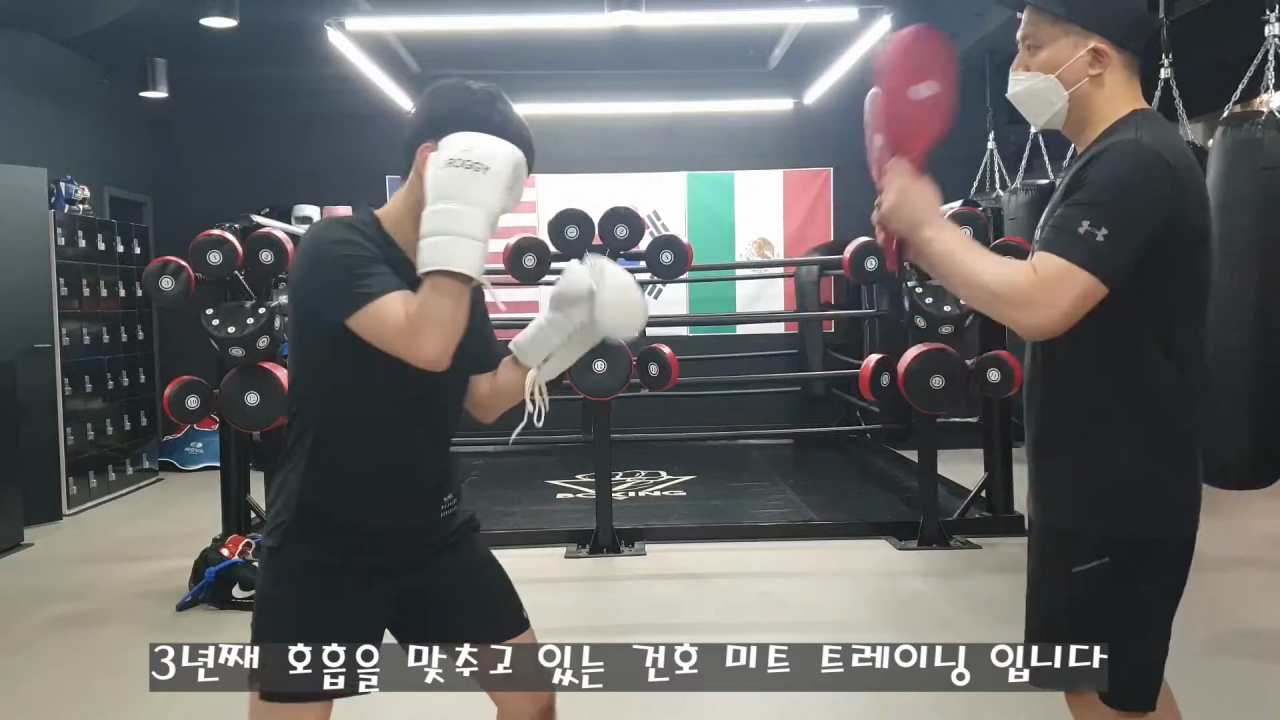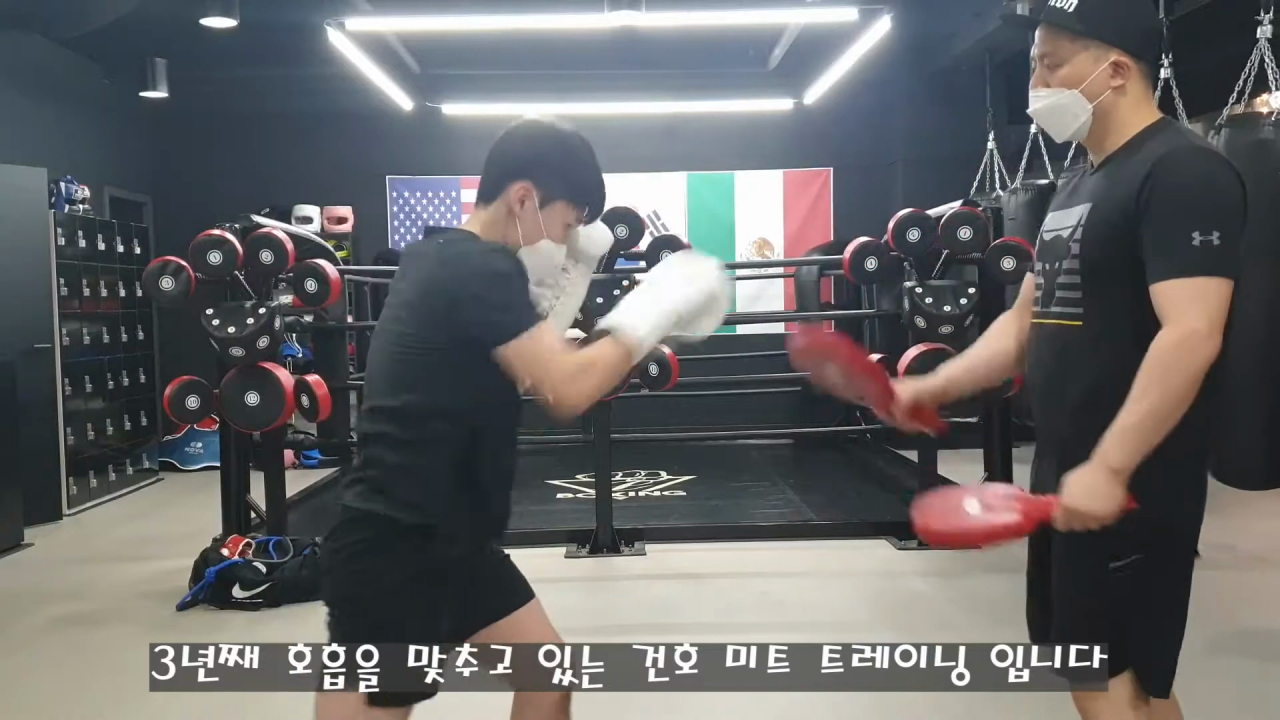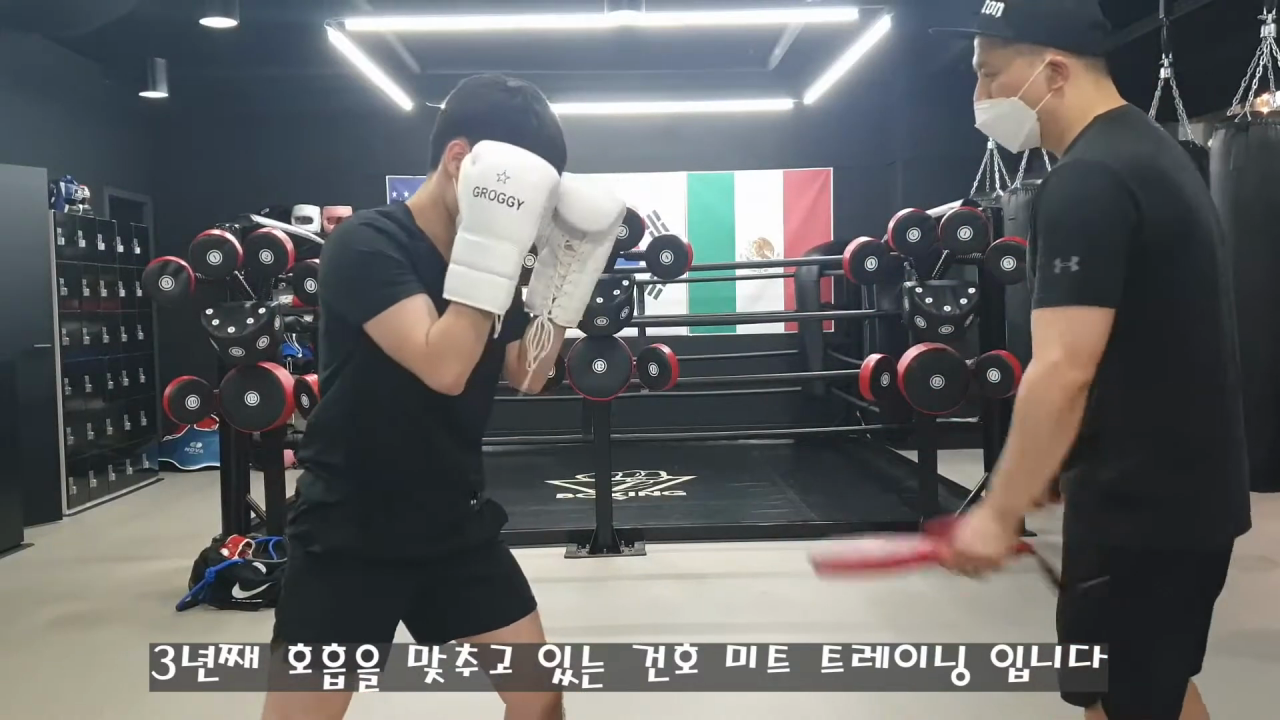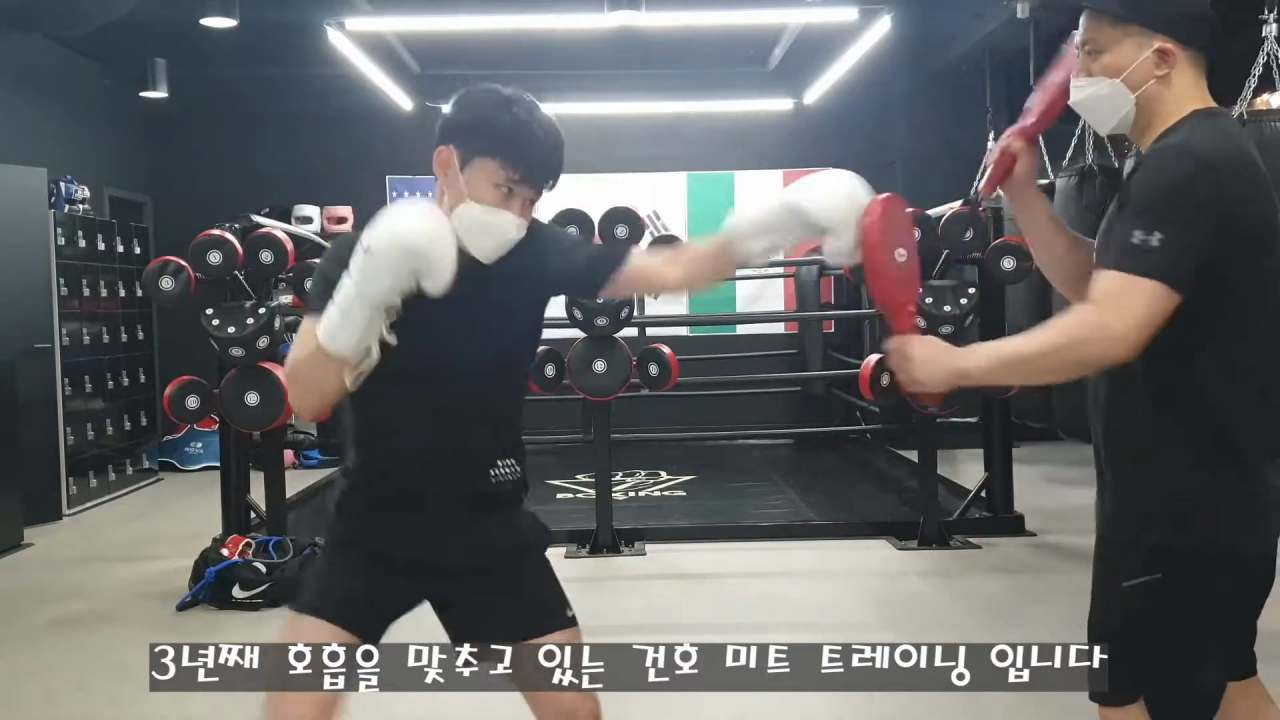
dt=0.7s
person 1, frame 1
left shoulder: (1135, 164)
right shoulder: (1108, 163)
left elbow: (1038, 306)
right elbow: (1037, 290)
left wrist: (928, 224)
right wrist: (924, 234)
left hip: (1122, 485)
right hip: (1091, 477)
person 1, frame 2
left shoulder: (1185, 174)
right shoulder: (1078, 185)
left elbow: (1190, 337)
right elbow: (1027, 321)
left wrist: (1109, 470)
right wrist: (938, 384)
left hip: (1131, 488)
right hip: (1068, 478)
person 1, frame 3
left shoulder: (1087, 181)
right shoulder: (1146, 153)
left elbow: (1063, 371)
left wrist: (999, 512)
left hip: (1140, 498)
right hip: (1193, 483)
person 1, frame 4
left shoulder: (1187, 167)
right shoulder: (1185, 161)
left elbow: (1111, 329)
right elbow: (1098, 287)
left wrist: (956, 363)
right wrist: (1025, 200)
left hip: (1182, 501)
right hip: (1204, 490)
person 2, frame 1
left shoulder: (459, 270)
right shoulder: (334, 249)
left elbow: (482, 399)
right elbow: (428, 346)
left wrist: (565, 329)
right wrist: (459, 227)
left hip: (432, 534)
right hip: (320, 547)
person 2, frame 2
left shoulder: (445, 263)
right shoulder: (479, 270)
left elbow: (504, 374)
right elbow: (568, 390)
left wrist: (551, 297)
right wrist: (656, 309)
left hip: (427, 535)
right hip: (390, 544)
person 2, frame 3
left shoulder: (476, 255)
right shoulder: (367, 243)
left elbow: (527, 375)
right elbow: (444, 366)
left wrist: (571, 264)
right wrist: (495, 244)
left hip: (455, 524)
right hip: (349, 532)
person 2, frame 4
left shoulder: (535, 251)
right shoulder: (359, 257)
left elbow: (669, 269)
right elbow: (307, 398)
left wrist: (783, 221)
right wrist: (365, 295)
left hip: (488, 527)
right hip: (373, 532)
